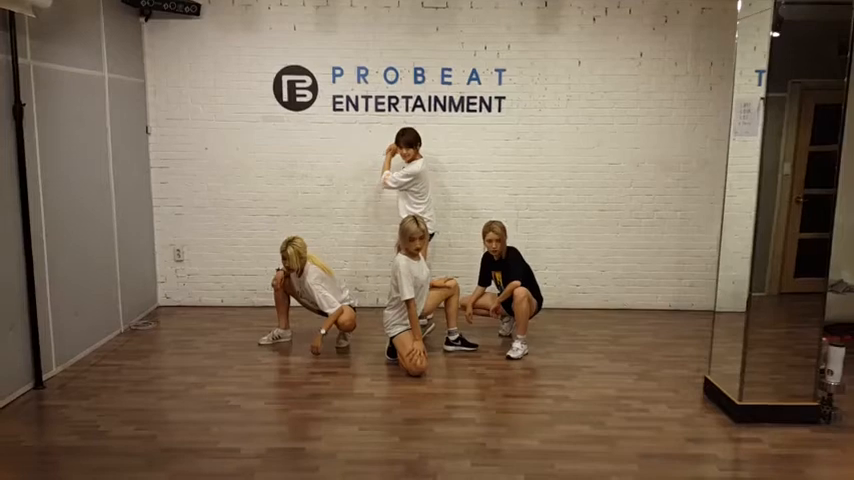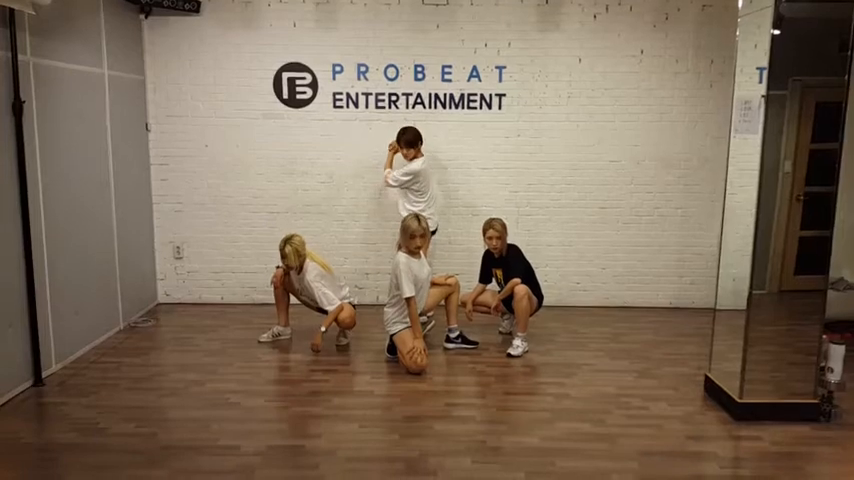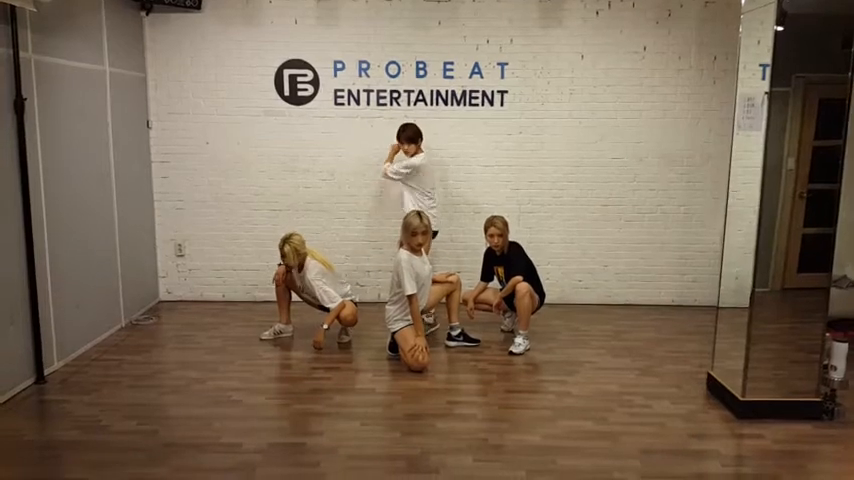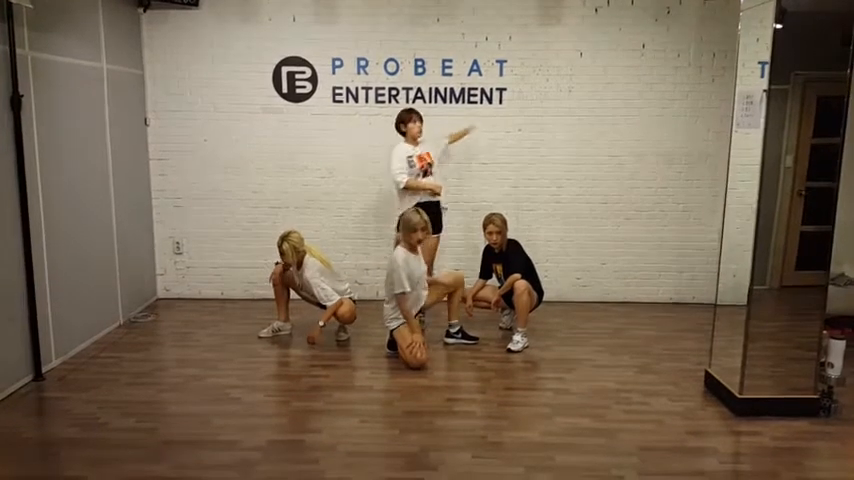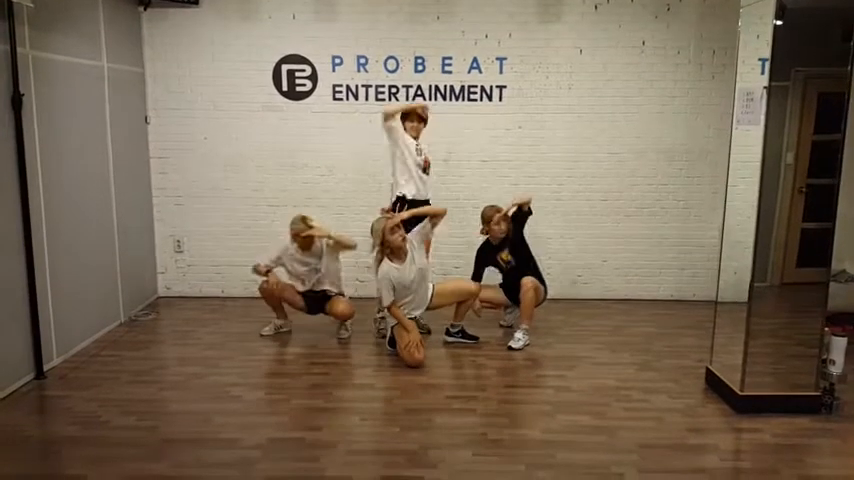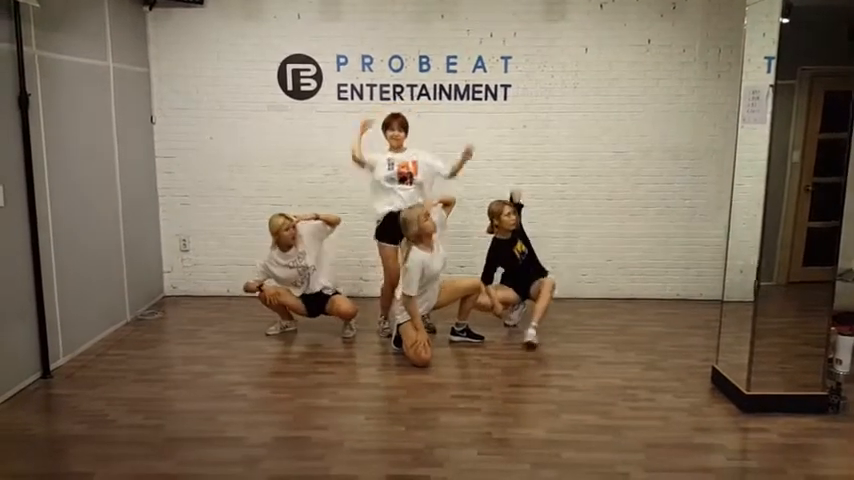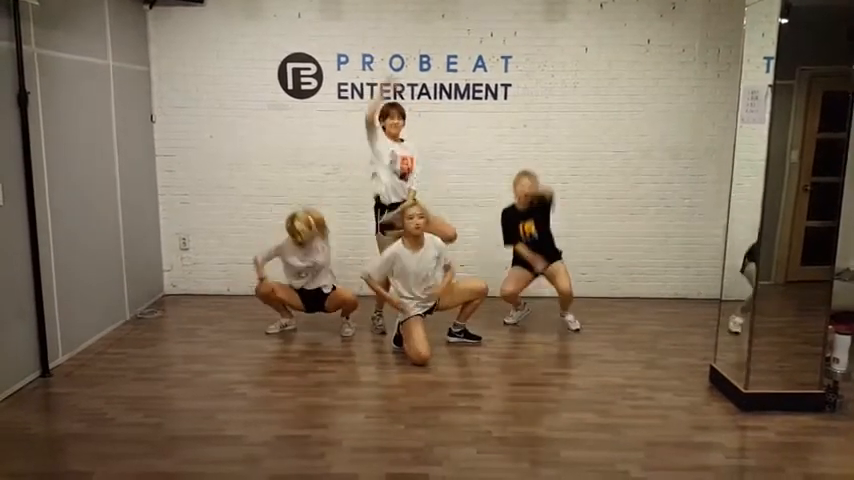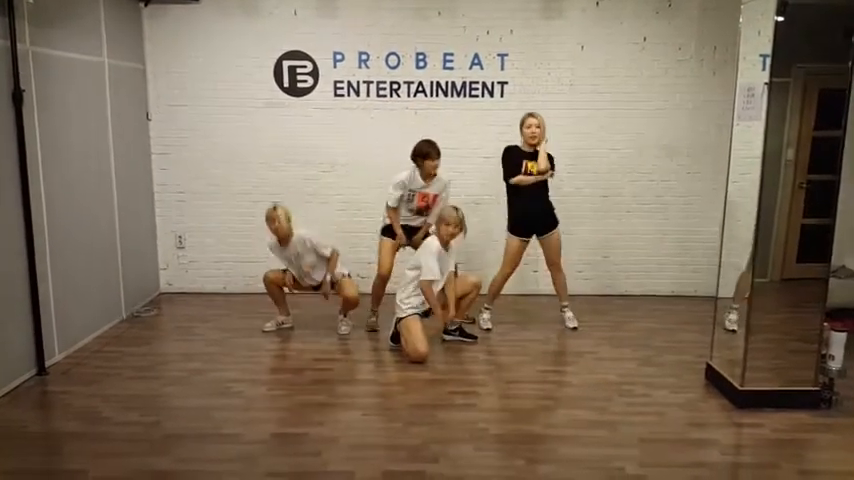
dt=0.5s
person 1, frame 1
left shoulder: (414, 170)
right shoulder: (415, 164)
left elbow: (386, 181)
left wrist: (388, 157)
right wrist: (393, 153)
left ankle: (424, 319)
person 1, frame 2
left shoulder: (415, 168)
right shoulder: (419, 161)
left elbow: (389, 178)
left wrist: (390, 155)
right wrist: (395, 151)
left ankle: (424, 315)
right ankle: (424, 311)
person 1, frame 3
left shoulder: (415, 163)
right shoulder: (417, 160)
left elbow: (388, 172)
left wrist: (391, 153)
left ankle: (428, 316)
right ankle: (423, 311)
person 1, frame 4
left shoulder: (429, 146)
right shoulder: (399, 151)
left elbow: (447, 140)
right elbow: (401, 181)
left wrist: (464, 132)
right wrist: (430, 185)
left hip: (432, 207)
right hip: (412, 209)
left knee: (428, 264)
person 1, frame 5
left shoulder: (420, 146)
right shoulder: (398, 138)
right elbow: (387, 114)
right wrist: (413, 107)
left hip: (422, 205)
right hip: (405, 204)
right ankle: (382, 314)
person 1, frame 6
left shoulder: (420, 156)
right shoulder: (379, 158)
left elbow: (449, 172)
right elbow: (357, 158)
left wrist: (463, 158)
right wrist: (361, 132)
right hip: (389, 219)
right knee: (391, 277)
left ankle: (422, 315)
right ankle: (384, 319)
person 1, frame 7
left shoulder: (409, 148)
right shoulder: (378, 141)
left elbow: (413, 183)
right elbow: (369, 119)
left wrist: (411, 204)
right wrist: (380, 93)
left hip: (407, 204)
right hip: (387, 207)
left knee: (449, 234)
right ankle: (378, 314)
person 1, frame 8
left shoulder: (442, 184)
right shoulder: (404, 179)
left elbow: (434, 214)
right elbow: (391, 206)
left wrist: (421, 235)
right wrist: (399, 233)
left hip: (419, 229)
right hip: (394, 225)
right knee: (383, 272)
right ankle: (373, 314)
person 2, frame 1
left shoulder: (417, 254)
right shoulder: (402, 264)
right elbow: (410, 304)
left wrist: (434, 283)
right wrist: (418, 340)
left hip: (417, 307)
right hip: (399, 320)
left knee: (452, 286)
right knee: (418, 368)
left ankle: (453, 338)
right ankle: (397, 346)
person 2, frame 2
left shoulder: (418, 252)
right shoulder: (402, 262)
right elbow: (410, 302)
left wrist: (434, 280)
right wrist: (418, 337)
right hip: (399, 317)
left knee: (453, 283)
right knee: (418, 365)
left ankle: (453, 335)
right ankle: (398, 344)
person 2, frame 3
left shoulder: (420, 250)
right shoulder: (404, 259)
right elbow: (412, 299)
left wrist: (435, 278)
right wrist: (420, 336)
left hip: (419, 303)
right hip: (401, 316)
left knee: (454, 281)
right knee: (419, 363)
left ankle: (455, 333)
right ankle: (398, 341)
person 2, frame 4
left shoulder: (416, 247)
right shoulder: (399, 258)
right elbow: (401, 300)
left wrist: (437, 281)
right wrist: (415, 332)
left hip: (418, 301)
right hip: (399, 315)
left knee: (457, 279)
right knee: (418, 360)
left ankle: (453, 331)
right ankle: (398, 339)
person 2, frame 5
left shoulder: (415, 239)
right shoulder: (385, 271)
left elbow: (441, 211)
right elbow: (390, 306)
left wrist: (409, 213)
right wrist: (411, 331)
left hip: (425, 295)
right hip: (404, 312)
left knee: (473, 289)
right knee: (415, 360)
left ankle: (454, 330)
right ankle: (397, 335)
person 2, frame 6
left shoulder: (434, 232)
right shoulder: (415, 259)
left elbow: (452, 202)
right elbow: (408, 298)
left wrist: (438, 201)
right wrist: (420, 331)
left hip: (432, 295)
right hip: (408, 310)
left knee: (475, 285)
right knee: (422, 359)
left ankle: (459, 329)
right ankle: (402, 333)
person 2, frame 7
left shoulder: (435, 243)
right shoulder: (393, 252)
left elbow: (448, 268)
right elbow: (369, 277)
left wrist: (445, 285)
right wrist: (389, 298)
left hip: (434, 296)
right hip: (409, 307)
left knee: (480, 288)
right knee: (421, 357)
left ankle: (457, 330)
right ankle: (403, 332)
person 2, frame 8
left shoulder: (450, 246)
right shoulder: (432, 246)
left elbow: (449, 279)
right elbow: (426, 285)
left wrist: (451, 309)
right wrist: (441, 314)
left hip: (431, 298)
right hip: (410, 303)
left knee: (473, 282)
right knee: (419, 354)
left ankle: (452, 328)
right ankle: (401, 328)
person 3, frame 1
left shoulder: (512, 255)
right shoulder: (487, 257)
left elbow: (516, 283)
right elbow: (482, 285)
left wrist: (497, 301)
right wrist: (470, 304)
left hip: (530, 302)
right hip: (506, 301)
left knee: (520, 292)
right knee: (465, 302)
left ankle: (521, 343)
right ankle: (506, 318)
person 3, frame 2
left shoulder: (513, 252)
right shoulder: (488, 255)
left elbow: (516, 280)
right elbow: (483, 283)
left wrist: (497, 299)
right wrist: (470, 301)
left hip: (530, 300)
right hip: (507, 298)
left knee: (520, 290)
right knee: (465, 299)
left ankle: (521, 340)
right ankle: (507, 316)
person 3, frame 3
left shoulder: (515, 250)
right shoulder: (489, 253)
left elbow: (518, 278)
right elbow: (484, 281)
left wrist: (499, 296)
right wrist: (471, 299)
left hip: (532, 297)
right hip: (508, 296)
left knee: (522, 287)
right knee: (467, 297)
left ankle: (523, 338)
right ankle: (509, 314)
person 3, frame 4
left shoulder: (513, 247)
right shoulder: (488, 250)
left elbow: (516, 276)
right elbow: (483, 278)
left wrist: (498, 294)
right wrist: (470, 296)
left hip: (530, 294)
right hip: (507, 293)
left knee: (520, 285)
right knee: (466, 294)
left ankle: (521, 336)
right ankle: (508, 311)
person 3, frame 5
left shoulder: (514, 229)
right shoulder: (484, 250)
left elbow: (527, 201)
right elbow: (476, 279)
left wrist: (509, 208)
right wrist: (474, 300)
left hip: (534, 289)
right hip: (509, 290)
left knee: (527, 281)
left ankle: (523, 333)
right ankle: (511, 308)
person 3, frame 6
left shoulder: (515, 226)
right shoulder: (496, 249)
left elbow: (515, 196)
right elbow: (486, 280)
left wrist: (515, 196)
right wrist: (496, 303)
left hip: (535, 281)
right hip: (513, 286)
left knee: (549, 284)
right knee: (481, 302)
left ankle: (532, 330)
right ankle: (516, 305)
person 3, frame 7
left shoulder: (540, 204)
right shoulder: (508, 214)
left elbow: (550, 195)
right elbow: (516, 244)
left wrist: (538, 191)
right wrist: (535, 260)
left hip: (550, 258)
right hip: (524, 262)
left knee: (565, 290)
right knee: (507, 292)
left ankle: (566, 313)
right ankle: (520, 307)
person 3, frame 8
left shoulder: (547, 157)
right shoulder: (511, 152)
left elbow: (543, 169)
right elbow: (513, 179)
left wrist: (542, 148)
right wrist: (540, 178)
left hip: (545, 218)
right hip: (519, 220)
left knee: (555, 266)
right knee: (507, 270)
left ankle: (566, 309)
right ankle: (485, 310)
person 4, frame 1
left shoulder: (312, 280)
right shoulder: (297, 264)
left elbow: (337, 309)
right elbow: (288, 269)
left wrist: (320, 335)
right wrist: (281, 272)
left hip: (341, 304)
right hip: (318, 302)
left knee: (346, 323)
right knee: (280, 283)
left ankle: (343, 333)
right ankle: (283, 330)
person 4, frame 2
left shoulder: (311, 277)
right shoulder: (297, 261)
left elbow: (336, 306)
right elbow: (286, 266)
left wrist: (320, 332)
right wrist: (280, 269)
left hip: (340, 302)
right hip: (318, 299)
left knee: (346, 320)
right knee: (279, 280)
left ankle: (343, 330)
right ankle: (283, 328)
person 4, frame 3
left shoulder: (312, 274)
right shoulder: (299, 259)
left elbow: (338, 304)
right elbow: (287, 264)
left wrist: (322, 329)
right wrist: (282, 267)
left hip: (342, 300)
right hip: (320, 297)
left knee: (348, 317)
right knee: (281, 277)
left ankle: (345, 328)
right ankle: (285, 325)
person 4, frame 4
left shoulder: (310, 272)
right shoulder: (299, 256)
left elbow: (335, 302)
right elbow: (287, 263)
left wrist: (319, 327)
right wrist: (280, 265)
left hip: (340, 298)
right hip: (318, 294)
left knee: (345, 315)
right knee: (280, 276)
left ankle: (343, 326)
right ankle: (283, 323)
person 4, frame 5
left shoulder: (326, 243)
right shoulder: (287, 250)
left elbow: (352, 245)
right elbow: (258, 268)
left wrist: (328, 235)
right wrist: (269, 273)
left hip: (330, 295)
right hip: (305, 296)
left knee: (344, 311)
right knee: (266, 288)
left ankle: (344, 321)
right ankle: (282, 320)
person 4, frame 6
left shoulder: (308, 236)
right shoulder: (271, 260)
left elbow: (336, 220)
right elbow: (248, 286)
left wrist: (313, 216)
right wrist: (262, 287)
left hip: (326, 294)
right hip: (302, 301)
left knee: (348, 311)
right knee: (265, 295)
left ankle: (348, 322)
right ankle: (287, 321)
person 4, frame 7
left shoulder: (320, 237)
right shoulder: (285, 246)
left elbow: (319, 219)
right elbow: (259, 259)
right wrist: (262, 279)
left hip: (325, 293)
right hip: (300, 295)
left knee: (350, 299)
right knee: (262, 290)
left ankle: (345, 318)
right ankle: (287, 318)
person 4, frame 8
left shoulder: (305, 238)
right shoulder: (274, 246)
left elbow: (334, 254)
left wrist: (328, 281)
right wrist: (290, 274)
left hip: (332, 275)
right hip: (307, 281)
left knee: (351, 297)
right knee: (270, 278)
left ankle: (343, 316)
right ankle: (284, 316)
